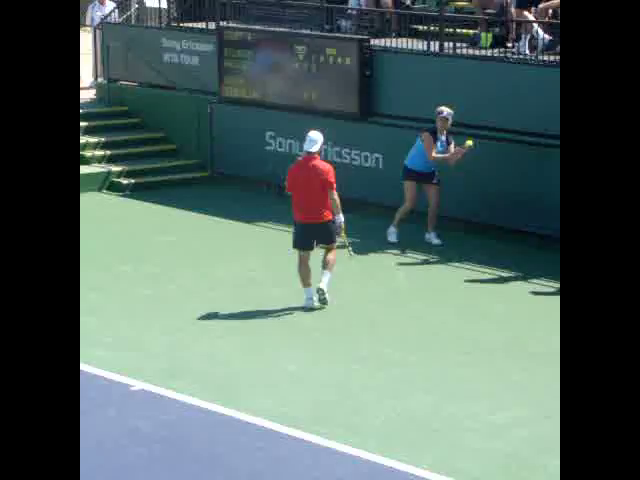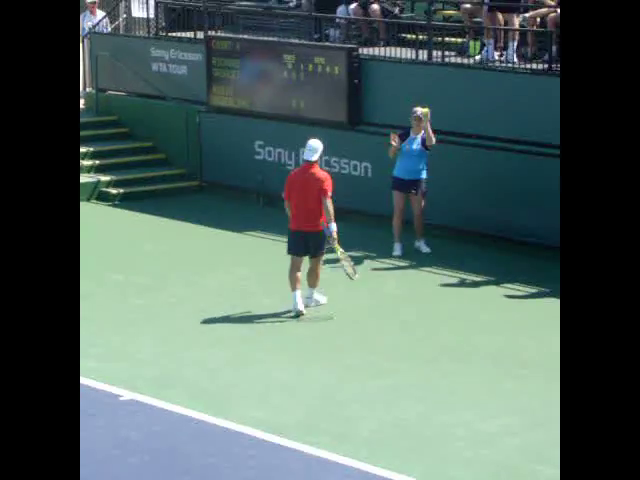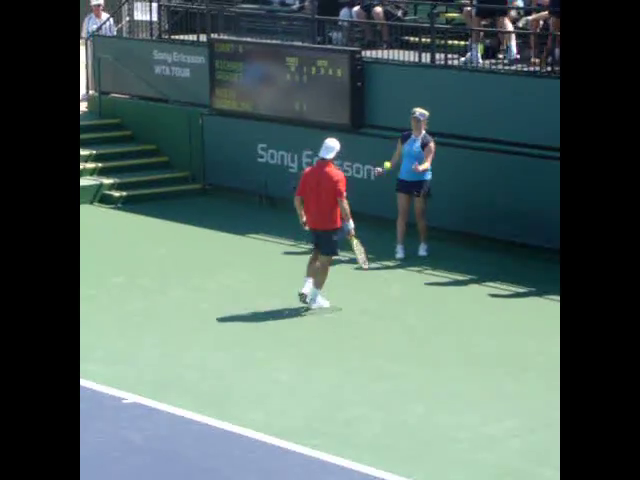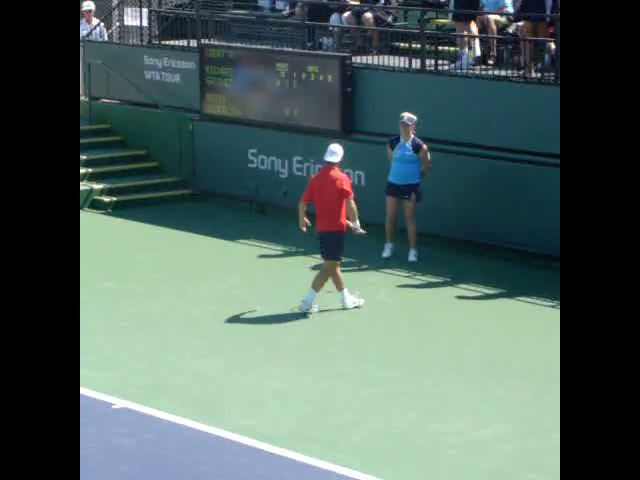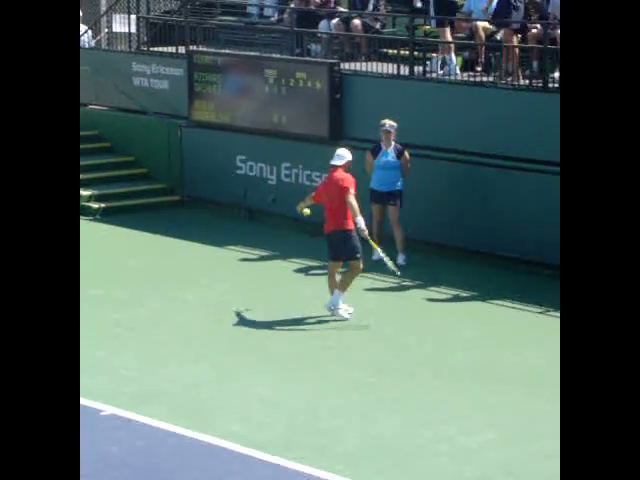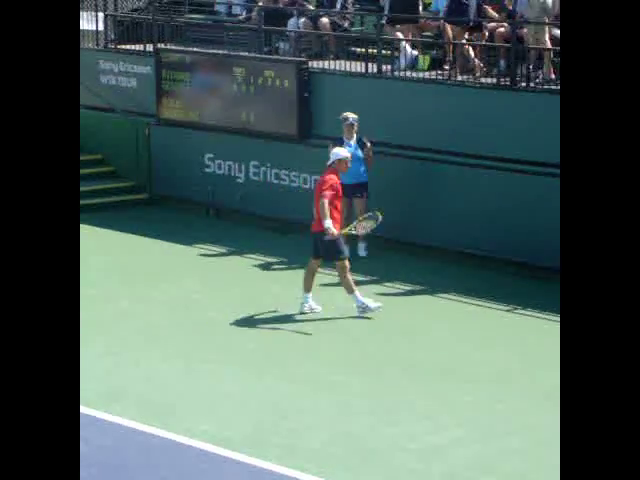
dt=0.3s
person 1, frame 1
left shoulder: (293, 168)
right shoulder: (325, 168)
left elbow: (290, 192)
right elbow: (333, 196)
right wrist: (340, 218)
left hip: (301, 220)
right hip: (323, 219)
left knee: (303, 259)
right knee: (331, 249)
left ankle: (309, 297)
right ankle: (323, 285)
person 1, frame 2
left shoulder: (292, 176)
right shoulder: (323, 176)
left elbow: (287, 204)
right elbow: (327, 204)
right wrist: (332, 227)
left hip: (296, 227)
right hip: (317, 227)
left knee: (295, 265)
right knee: (315, 264)
left ankle: (298, 303)
right ankle: (312, 297)
person 1, frame 3
left shoulder: (307, 173)
right shoulder: (337, 176)
left elbow: (298, 198)
right elbow: (342, 203)
left wrist: (302, 217)
right wrist: (350, 224)
left hip: (313, 224)
right hip: (330, 225)
left knee: (316, 255)
right knee: (324, 262)
left ankle: (306, 289)
right ankle: (315, 298)
person 1, frame 4
left shoulder: (314, 179)
right shoulder: (342, 178)
left elbow: (303, 202)
right elbow: (350, 204)
left wrist: (302, 218)
right wrist: (356, 223)
left hip: (322, 228)
right hip: (336, 228)
left knee: (333, 264)
right knee: (329, 266)
left ankle: (346, 298)
right ankle: (307, 302)
person 1, frame 5
left shoulder: (325, 182)
right shoulder: (346, 178)
left elbow: (311, 198)
right elbow: (351, 200)
left wrist: (301, 206)
right wrist: (360, 221)
left hip: (330, 229)
right hip: (343, 229)
left knee: (334, 267)
right knee: (356, 266)
left ankle: (336, 303)
right ankle: (336, 301)
person 1, frame 6
left shoulder: (325, 179)
right shoulder: (331, 180)
left elbow: (317, 202)
right elbow: (322, 202)
left wrist: (316, 216)
right wrist: (328, 224)
left hip: (318, 229)
right hip: (328, 231)
left knee: (313, 264)
right knee: (343, 266)
left ankle: (306, 302)
right ankle: (360, 303)
person 2, frame 1
left shoulder: (448, 140)
right shoulder: (428, 134)
left elbow: (451, 162)
right elbow: (431, 157)
left wrist: (459, 153)
right wrist: (450, 155)
left hip: (430, 172)
right hip: (412, 169)
left knee: (434, 204)
right knee: (409, 203)
left ankle: (430, 233)
right ankle: (393, 228)
person 2, frame 2
left shoulder: (425, 138)
right shoulder: (402, 136)
left elbow: (432, 142)
right elbow: (392, 156)
left wrist: (427, 125)
right wrist: (394, 146)
left hip: (417, 180)
right hip: (399, 178)
left knee: (418, 213)
right knee: (398, 212)
left ankle: (420, 241)
right ankle: (397, 244)
person 2, frame 3
left shoulder: (428, 142)
right shoulder: (403, 138)
left elbow: (427, 164)
right elbow: (396, 158)
left wrist: (420, 168)
right wrist: (384, 169)
left hip: (420, 181)
right hip: (403, 180)
left knee: (419, 215)
right knee: (402, 214)
left ankle: (423, 245)
right ankle: (400, 247)
person 2, frame 4
left shoulder: (419, 146)
right shoulder: (392, 143)
left elbow: (427, 165)
left wrist: (418, 178)
left hip: (411, 185)
right hip: (393, 183)
left knee: (409, 217)
right knee: (390, 216)
left ankle: (413, 250)
right ankle: (388, 245)
person 2, frame 5
left shoulder: (401, 152)
right shoulder: (373, 151)
left elbow: (405, 171)
right elbow: (369, 169)
left hip: (394, 191)
right hip: (376, 190)
left knee: (395, 223)
right knee: (376, 221)
left ankle: (401, 254)
right ankle: (376, 249)
person 2, frame 6
left shoulder: (364, 144)
right shoulder: (336, 144)
left elbow: (369, 163)
left wrist: (360, 173)
right wrist: (343, 173)
left hip: (360, 184)
right hip: (343, 184)
left knee: (360, 215)
right knee: (344, 216)
left ankle: (362, 243)
